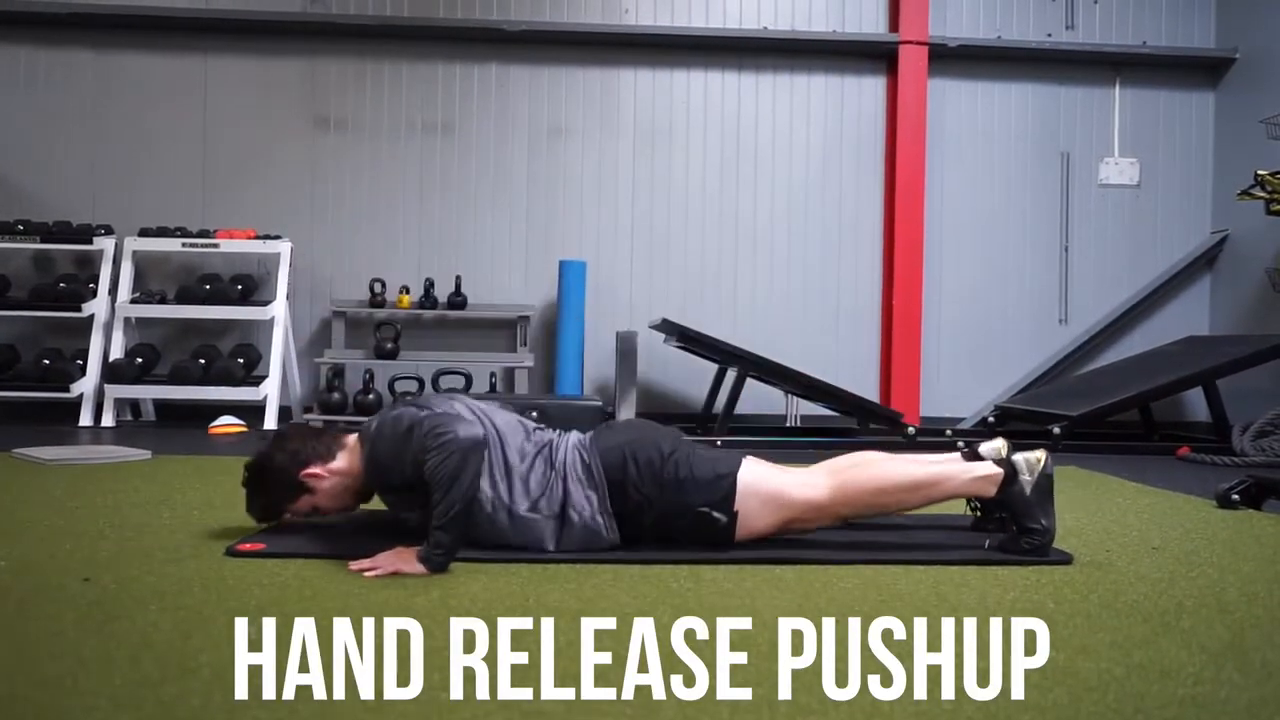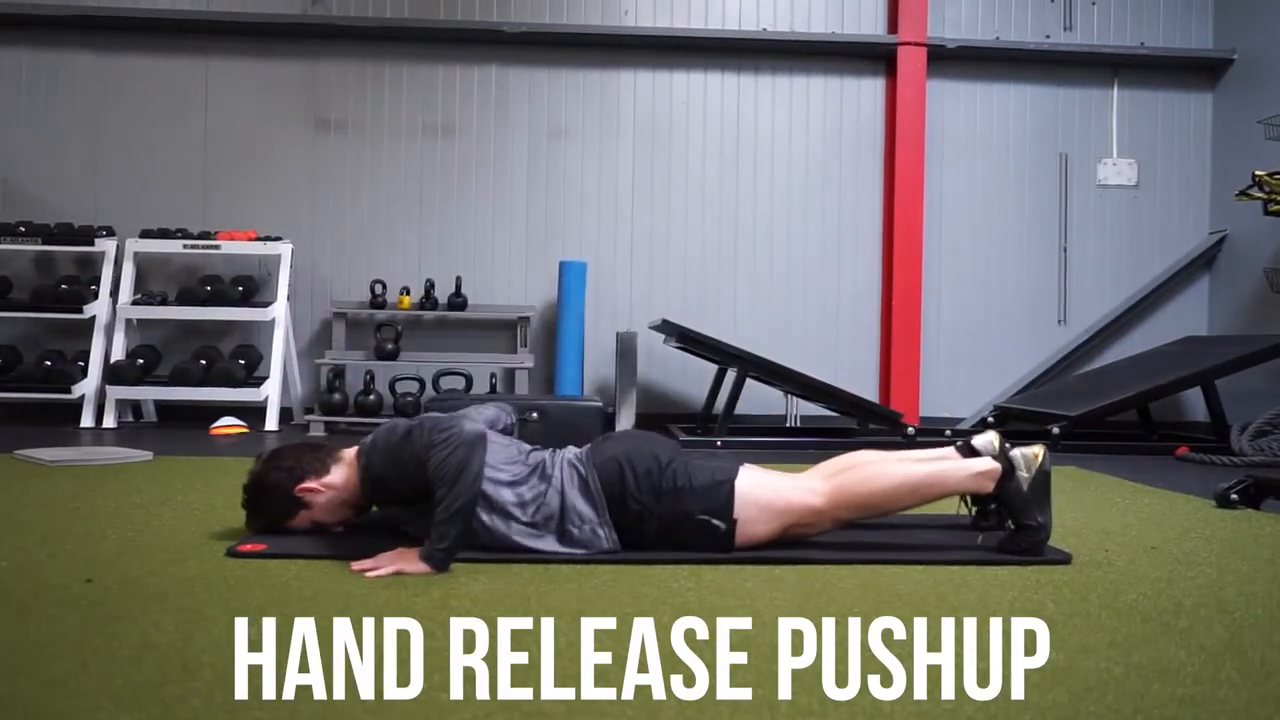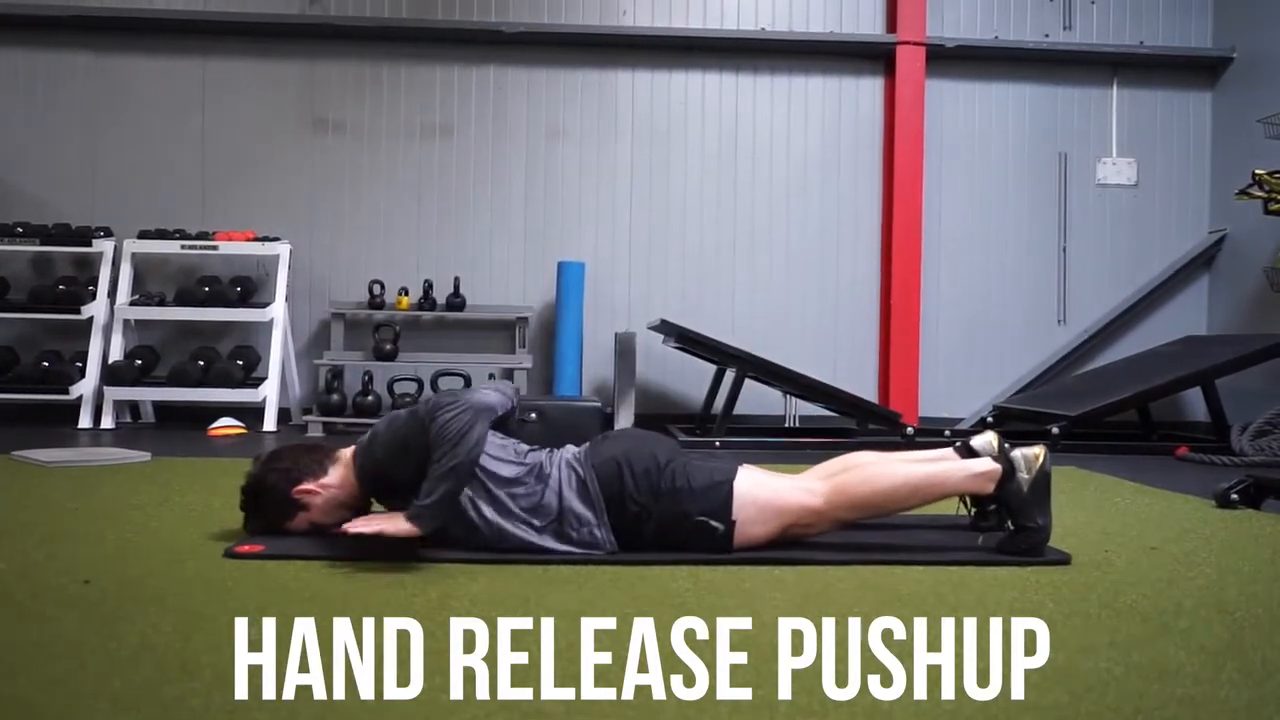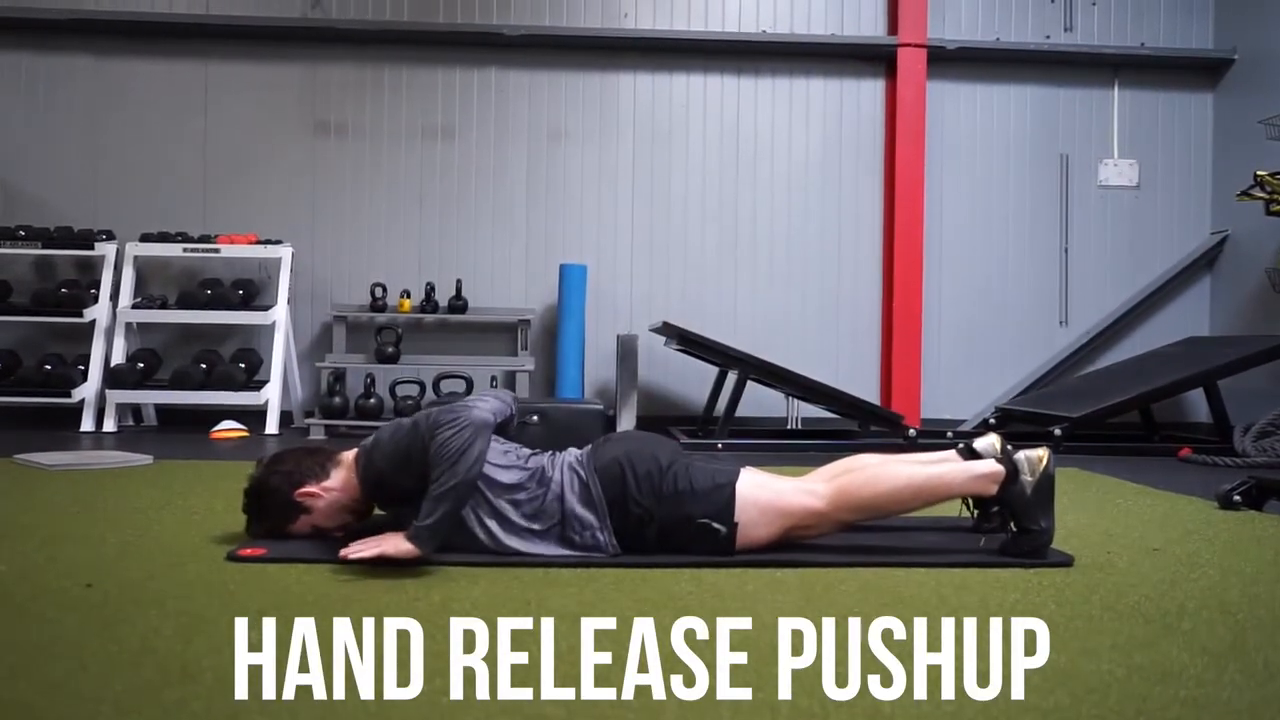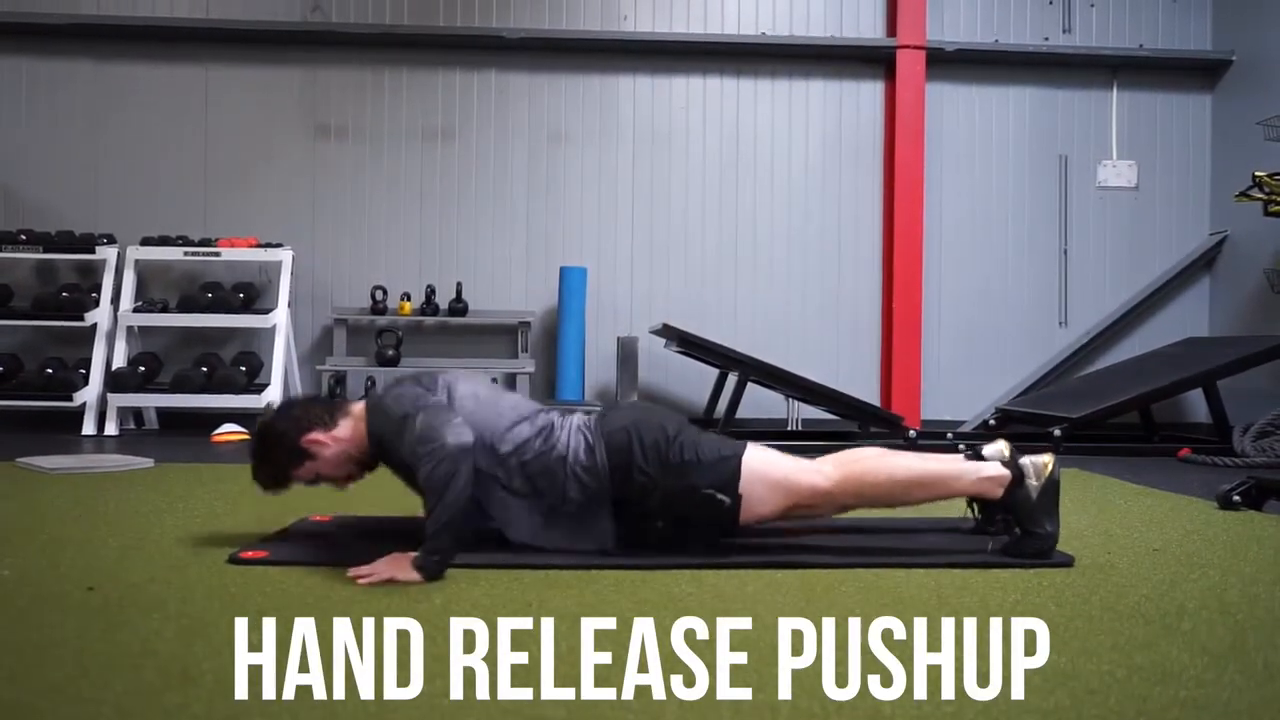
dt=0.5s
person 1, frame 1
left shoulder: (386, 438)
right shoulder: (408, 424)
left elbow: (464, 441)
left wrist: (431, 553)
right wrist: (438, 520)
left hip: (622, 486)
right hip: (615, 463)
left knee: (810, 501)
right knee: (809, 490)
left ankle: (999, 476)
right ankle: (978, 457)
person 1, frame 2
left shoulder: (383, 457)
right shoulder: (402, 450)
left elbow: (464, 439)
right elbow: (494, 413)
left wrist: (433, 552)
right wrist: (439, 521)
left hip: (625, 493)
right hip: (615, 479)
left knee: (812, 504)
right knee: (809, 494)
left ankle: (1000, 471)
right ankle: (973, 456)
person 1, frame 3
left shoulder: (382, 454)
right shoulder: (399, 457)
left elbow: (471, 406)
right elbow: (499, 395)
left wrist: (421, 516)
left hip: (624, 496)
right hip: (614, 475)
left knee: (812, 504)
right knee: (809, 490)
left ankle: (998, 472)
right ankle: (973, 453)
person 1, frame 4
left shoulder: (385, 458)
right shoulder: (403, 456)
left elbow: (468, 420)
right elbow: (497, 403)
left wrist: (420, 533)
left hip: (626, 497)
right hip: (615, 476)
left knee: (814, 504)
right knee: (813, 491)
left ankle: (1002, 474)
right ankle: (976, 454)
person 1, frame 5
left shoulder: (393, 409)
right shoulder: (414, 396)
left elbow: (454, 450)
left wrist: (429, 559)
right wrist: (462, 519)
left hip: (627, 466)
right hip: (621, 447)
left knee: (815, 486)
right knee: (814, 483)
left ankle: (1007, 477)
right ankle: (984, 459)
